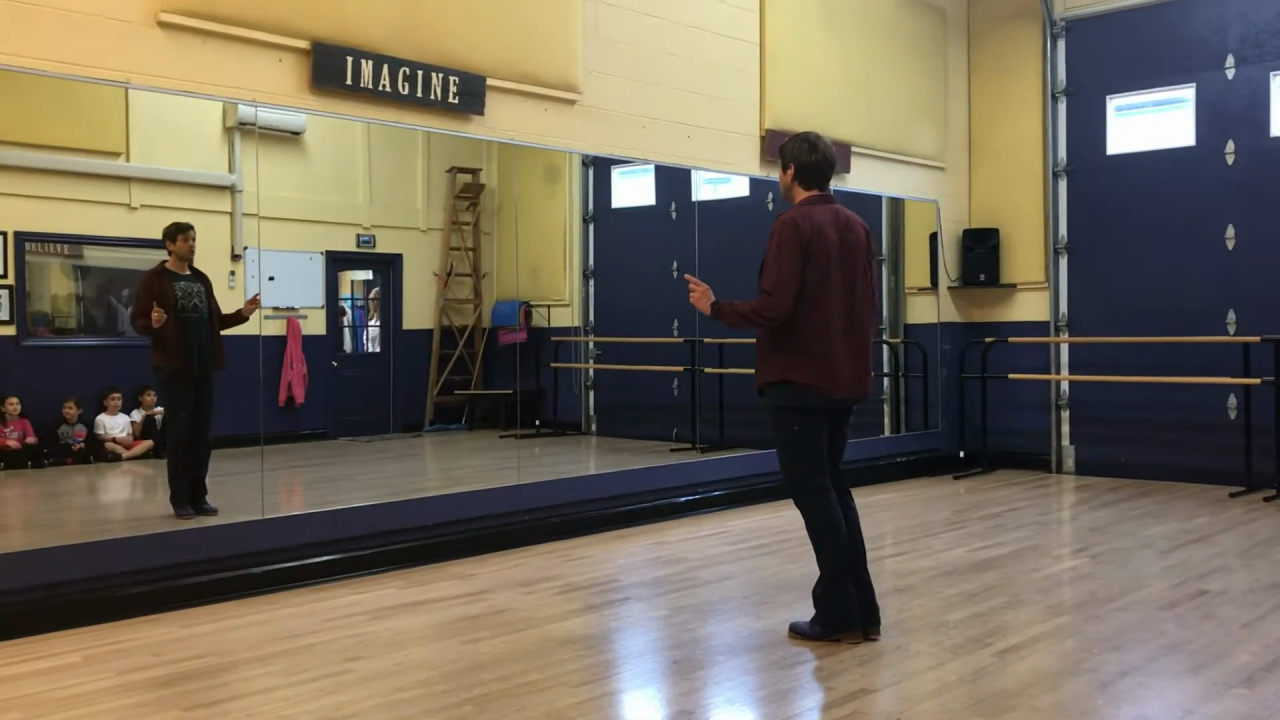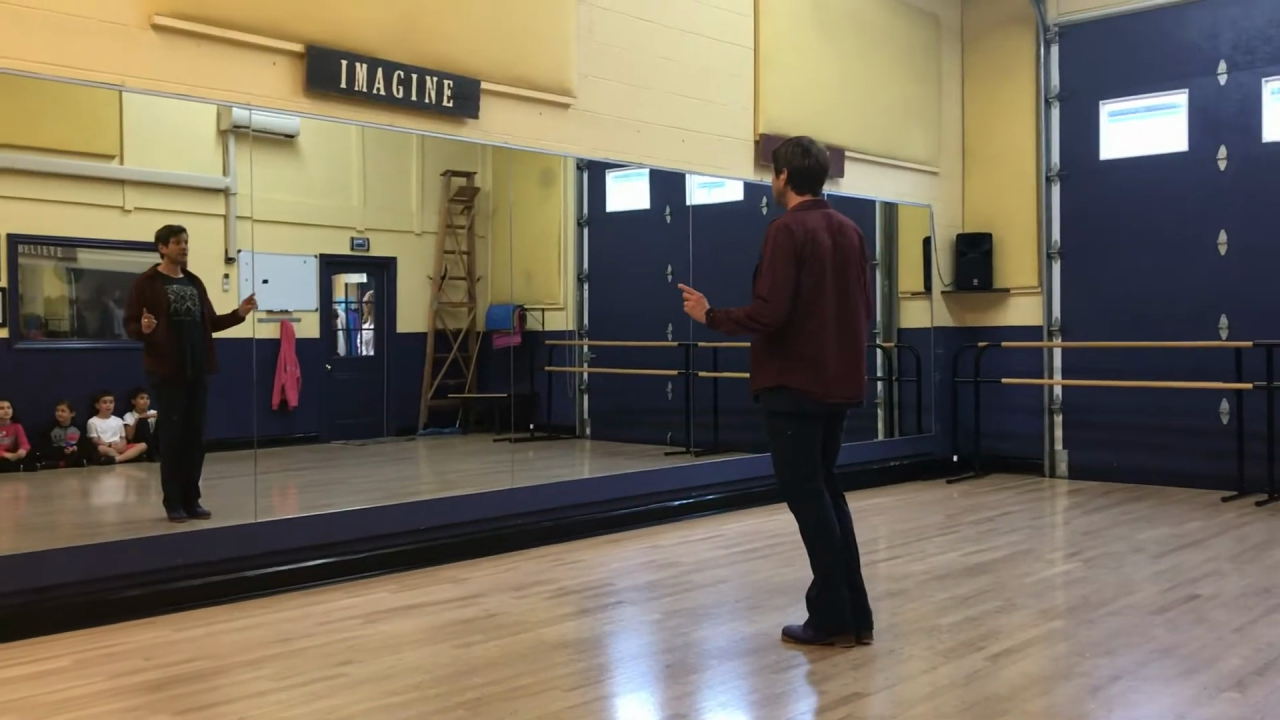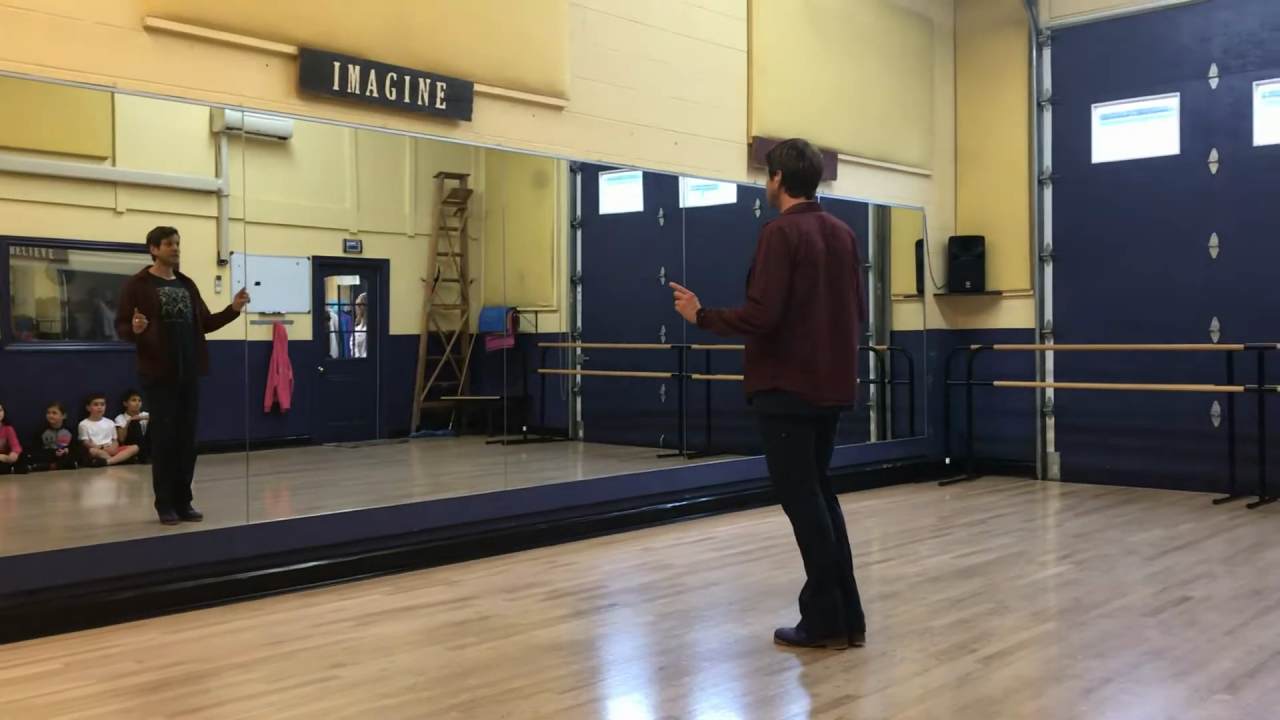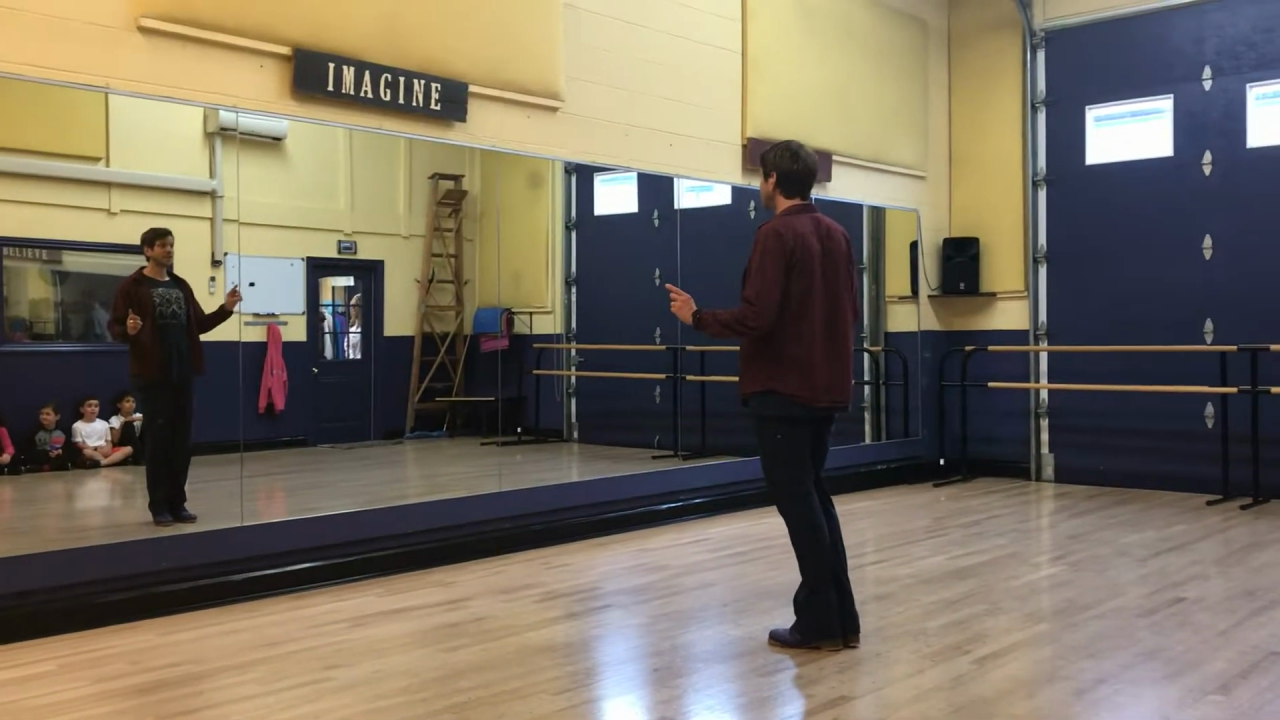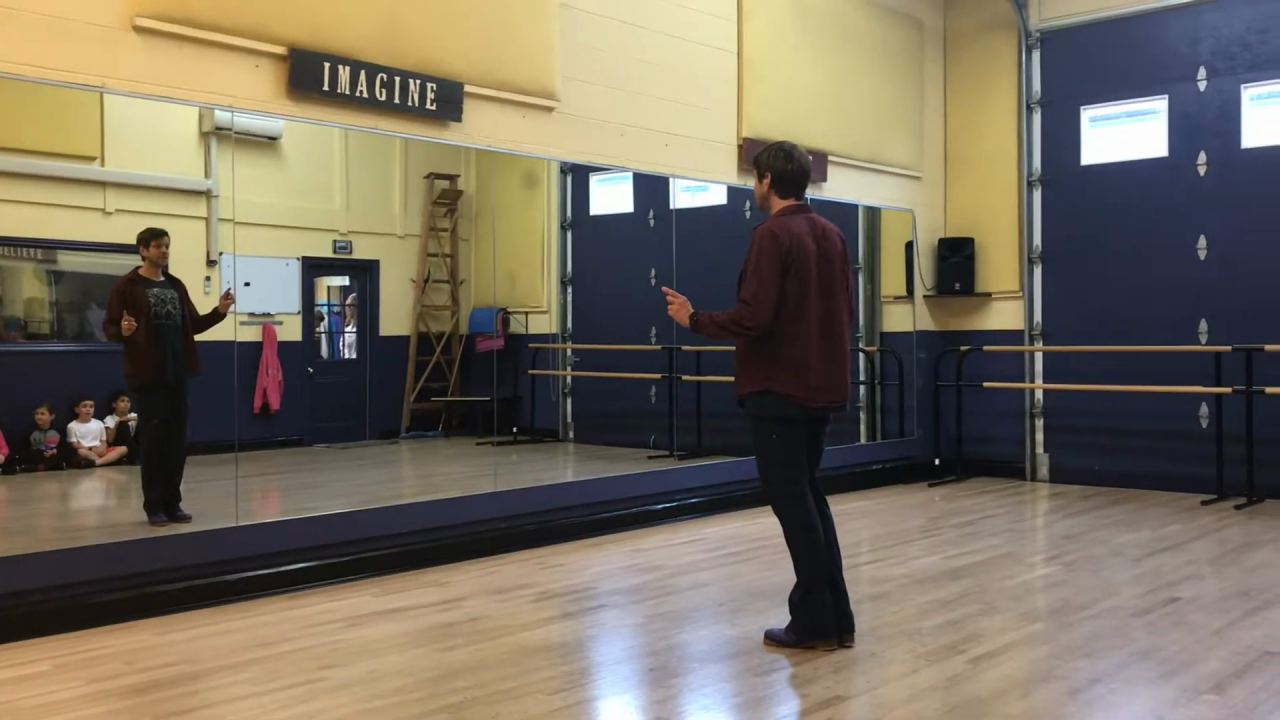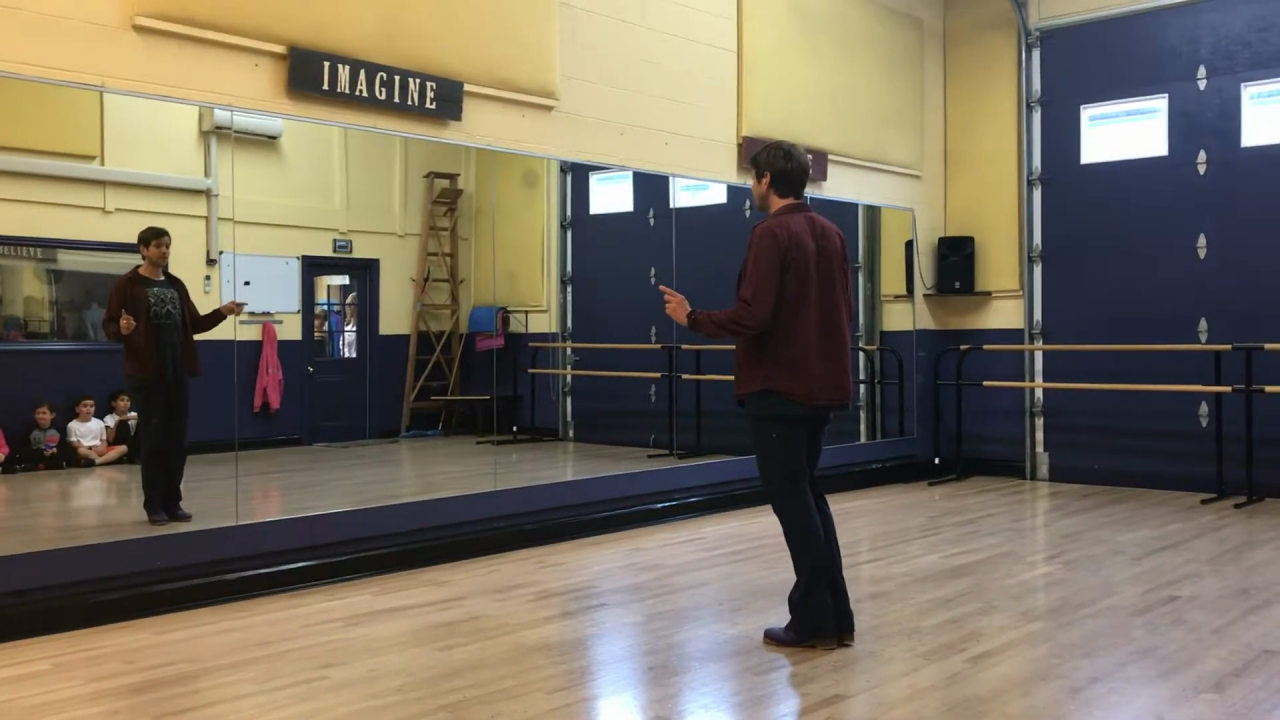
dt=0.2s
person 1, frame 1
left shoulder: (794, 225)
right shoulder: (856, 227)
left elbow: (774, 307)
right elbow: (867, 305)
left wrist: (715, 308)
left hip: (798, 380)
right hip: (844, 379)
left knee: (811, 492)
right knee: (831, 487)
left ankle: (838, 615)
right ankle: (861, 610)
person 1, frame 2
left shoulder: (787, 230)
right shoulder: (849, 231)
left elbow: (769, 313)
right elbow: (862, 308)
left wrist: (710, 316)
left hip: (793, 386)
right hip: (837, 384)
left knee: (806, 497)
right knee: (825, 491)
left ankle: (831, 617)
right ankle: (853, 613)
person 1, frame 3
left shoulder: (781, 232)
right shoulder: (842, 234)
left elbow: (761, 315)
right elbow: (855, 310)
left wrist: (701, 315)
left hip: (786, 389)
right hip: (831, 387)
left knee: (801, 499)
right knee: (819, 494)
left ankle: (824, 620)
right ankle: (846, 616)
person 1, frame 4
left shoulder: (776, 234)
right shoulder: (837, 235)
left elbow: (757, 316)
right elbow: (849, 312)
left wrist: (697, 317)
left hip: (782, 390)
right hip: (826, 388)
left knee: (796, 501)
right knee: (814, 496)
left ankle: (819, 622)
right ankle: (841, 618)
person 1, frame 5
left shoulder: (772, 235)
right shoulder: (832, 236)
left elbow: (754, 317)
right elbow: (844, 311)
left wrist: (694, 319)
left hip: (778, 390)
right hip: (822, 387)
left knee: (791, 501)
right knee: (808, 496)
left ankle: (814, 623)
right ankle: (836, 618)
person 1, frame 6
left shoulder: (772, 234)
right shoulder: (831, 235)
left elbow: (753, 316)
right elbow: (844, 310)
left wrist: (691, 318)
left hip: (779, 388)
right hip: (823, 385)
left knee: (791, 501)
right knee: (807, 495)
left ankle: (814, 622)
right ankle: (835, 615)
person 2, frame 1
left shoulder: (201, 280)
right shoulder: (154, 280)
left elbow: (215, 321)
right elbow: (137, 321)
left wrist: (242, 314)
right wrist: (153, 324)
left hip: (204, 367)
right hip: (173, 369)
left knee: (201, 433)
right knee: (179, 432)
left ankle: (198, 496)
right ankle: (180, 499)
person 2, frame 2
left shoulder: (194, 283)
right shoulder: (147, 283)
left elbow: (209, 323)
right elbow: (130, 325)
left wrist: (239, 313)
right wrist: (143, 329)
left hip: (197, 370)
right hip: (166, 372)
left knee: (195, 436)
right knee: (173, 436)
left ankle: (191, 499)
right ankle: (173, 502)
person 2, frame 3
left shoulder: (186, 284)
right shoulder: (139, 285)
left elbow: (205, 323)
right elbow: (121, 326)
left wrist: (233, 309)
right wrist: (134, 329)
left hip: (189, 372)
right hip: (158, 374)
left knee: (187, 438)
right knee: (164, 438)
left ankle: (183, 501)
right ankle: (165, 505)
person 2, frame 4
left shoulder: (181, 285)
right shoulder: (133, 286)
left elbow: (199, 324)
right elbow: (115, 327)
left wrist: (226, 309)
right wrist: (129, 330)
left hip: (183, 373)
right hip: (152, 375)
left knee: (181, 439)
right knee: (159, 439)
left ankle: (177, 503)
right ankle: (159, 506)
person 2, frame 5
left shoulder: (176, 286)
right shoulder: (128, 286)
left elbow: (193, 325)
right elbow: (109, 327)
left wrist: (219, 311)
right wrist: (123, 331)
left hip: (178, 373)
right hip: (147, 375)
left knee: (176, 440)
right knee: (153, 439)
left ankle: (172, 503)
right ankle: (154, 506)
person 2, frame 6
left shoulder: (176, 285)
right shoulder: (128, 285)
left elbow: (194, 324)
right elbow: (109, 326)
left wrist: (222, 313)
right wrist: (122, 330)
left hip: (178, 373)
right hip: (147, 374)
left knee: (177, 439)
right knee: (154, 438)
left ankle: (172, 502)
right ankle: (154, 505)
